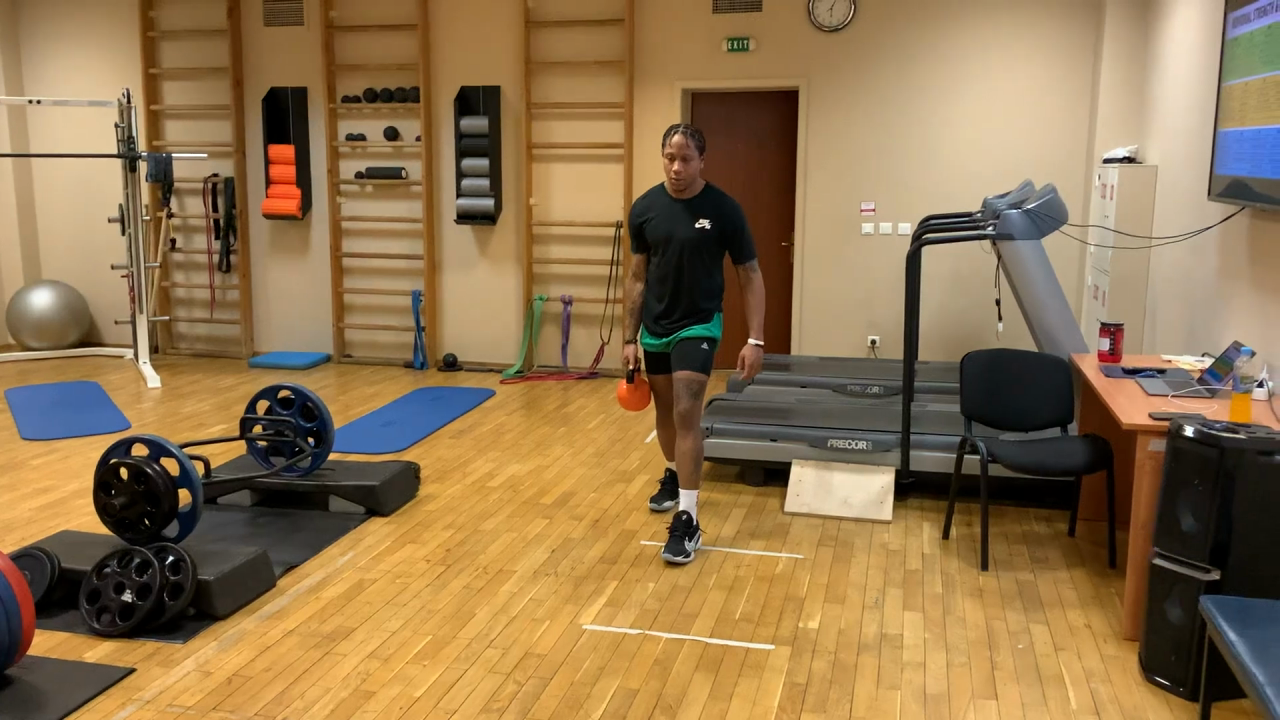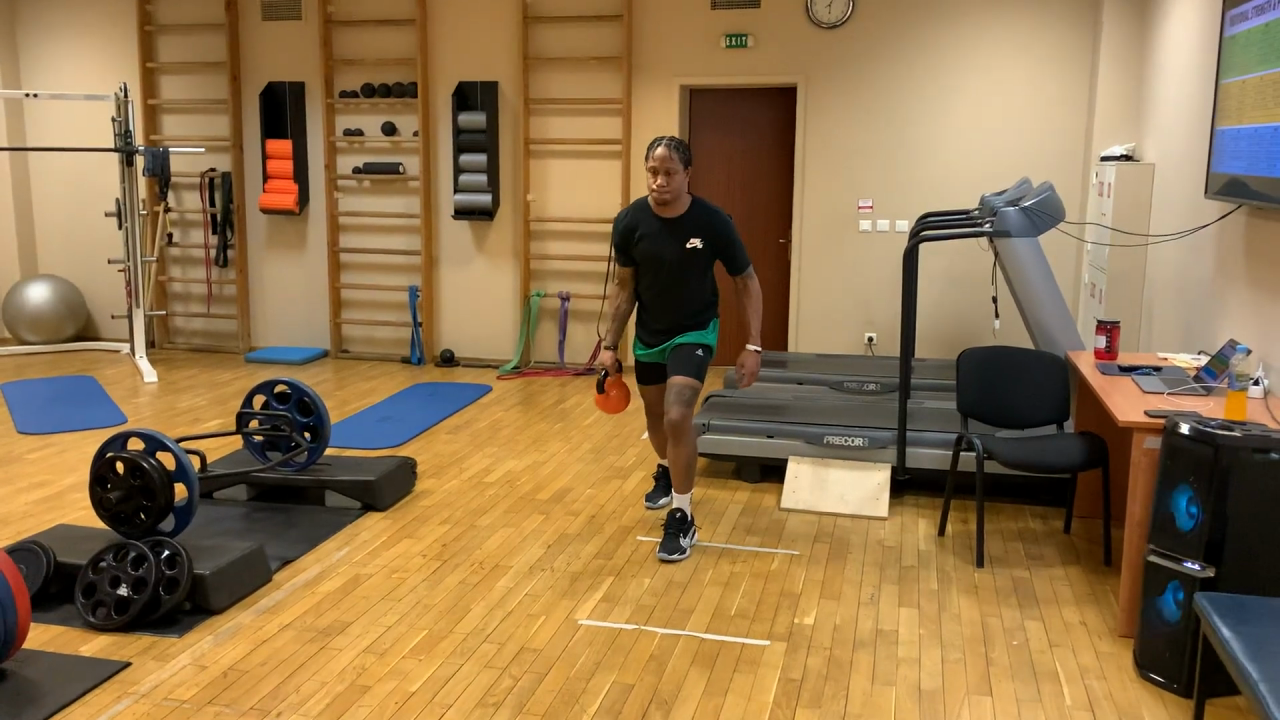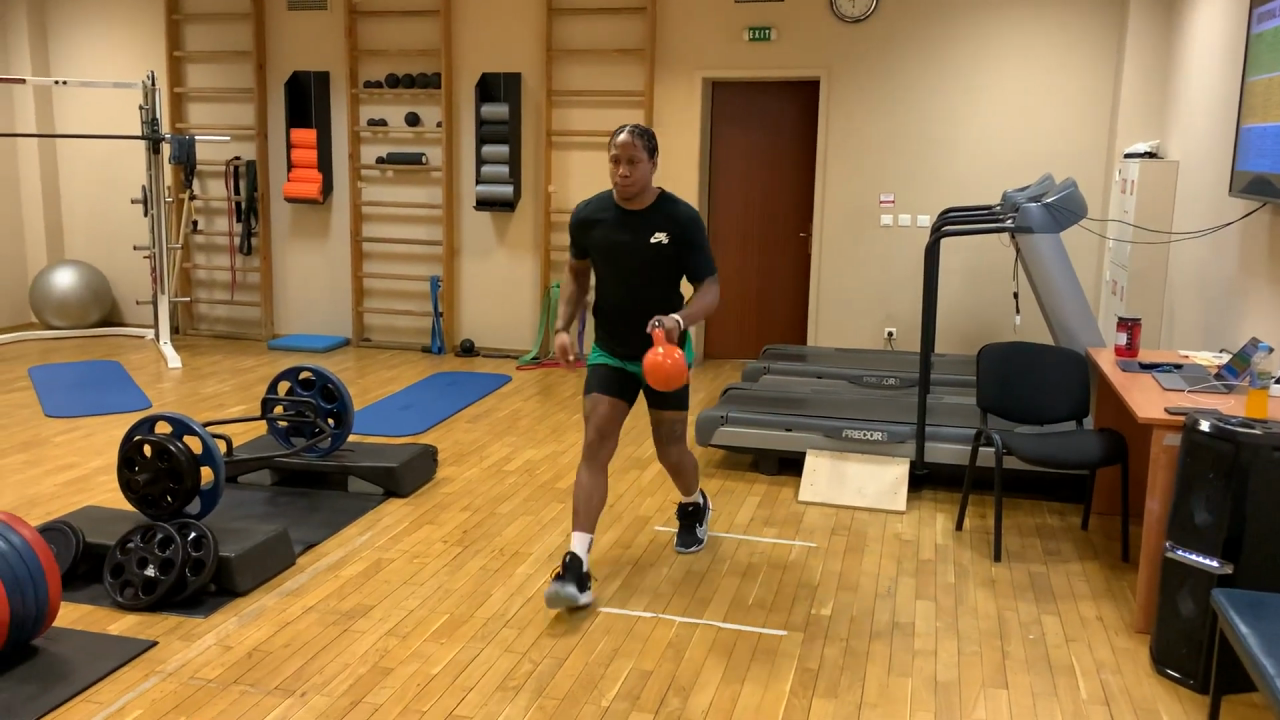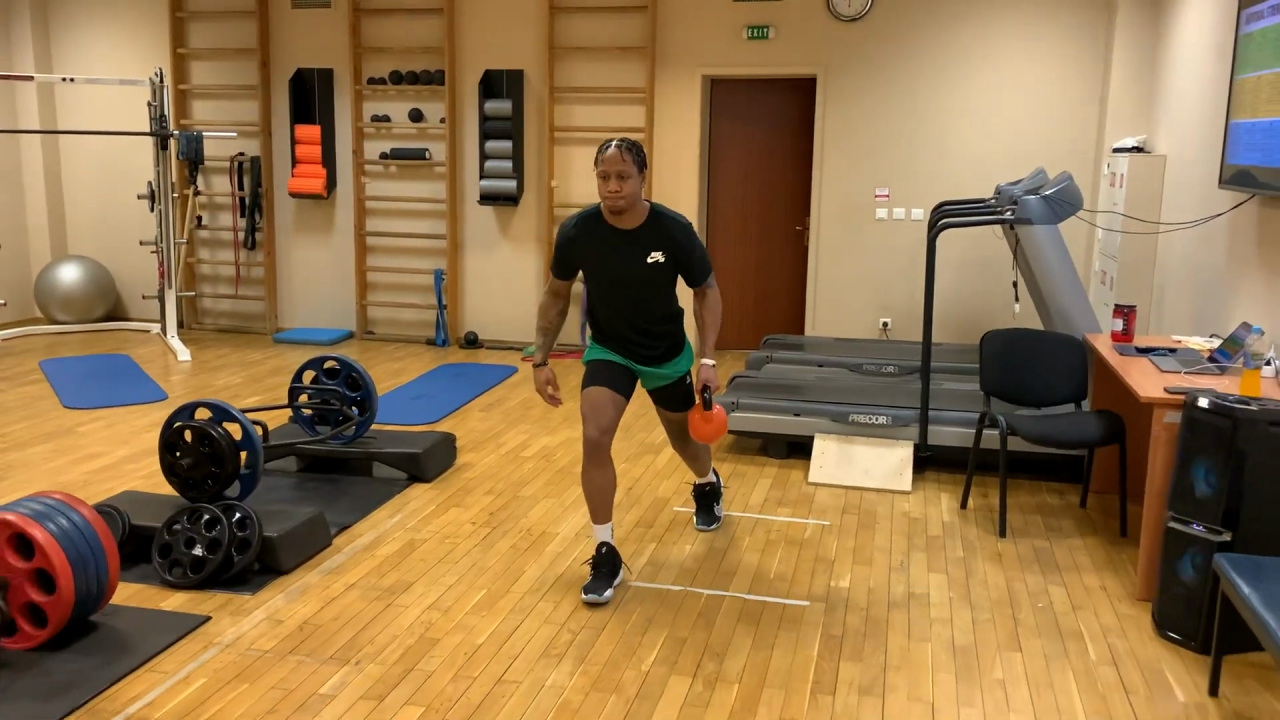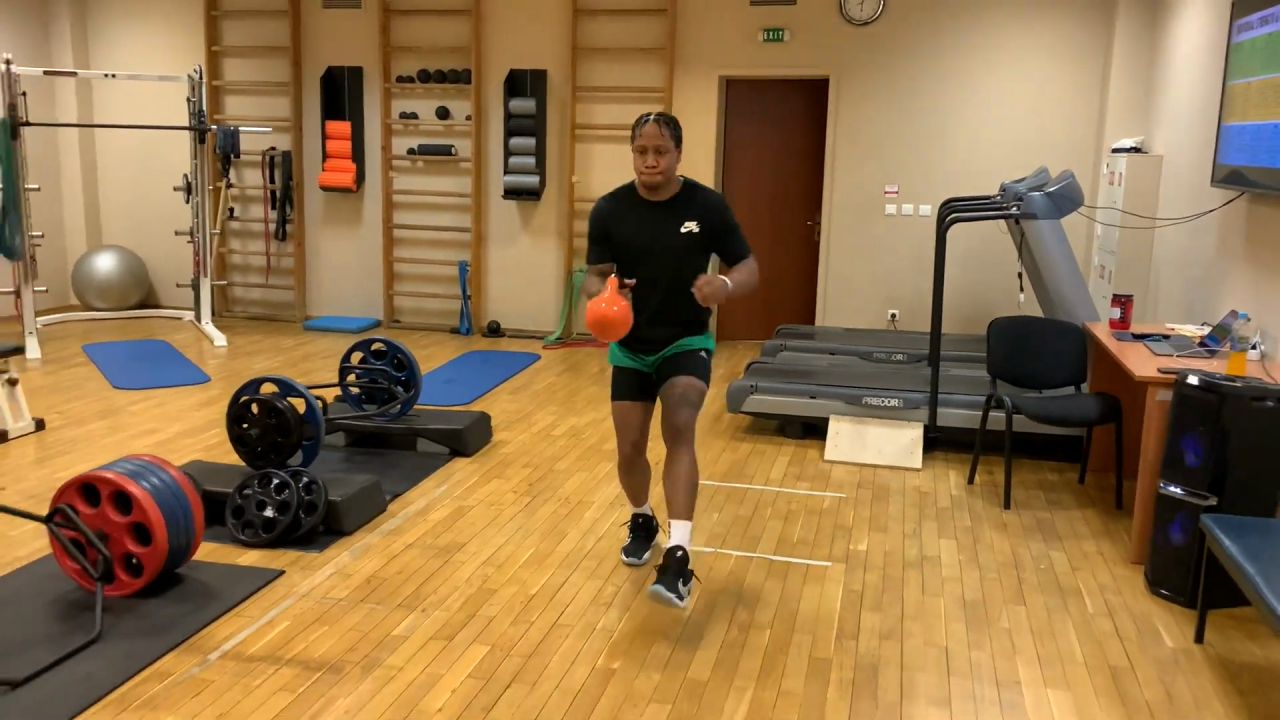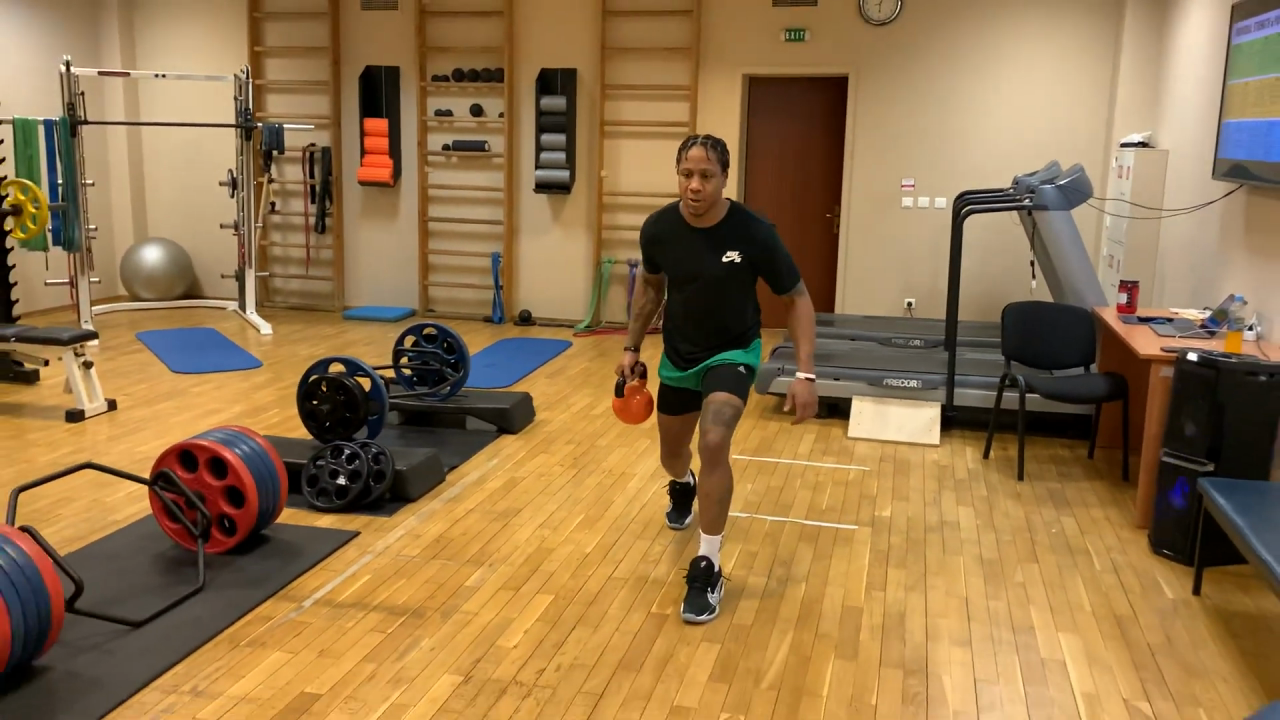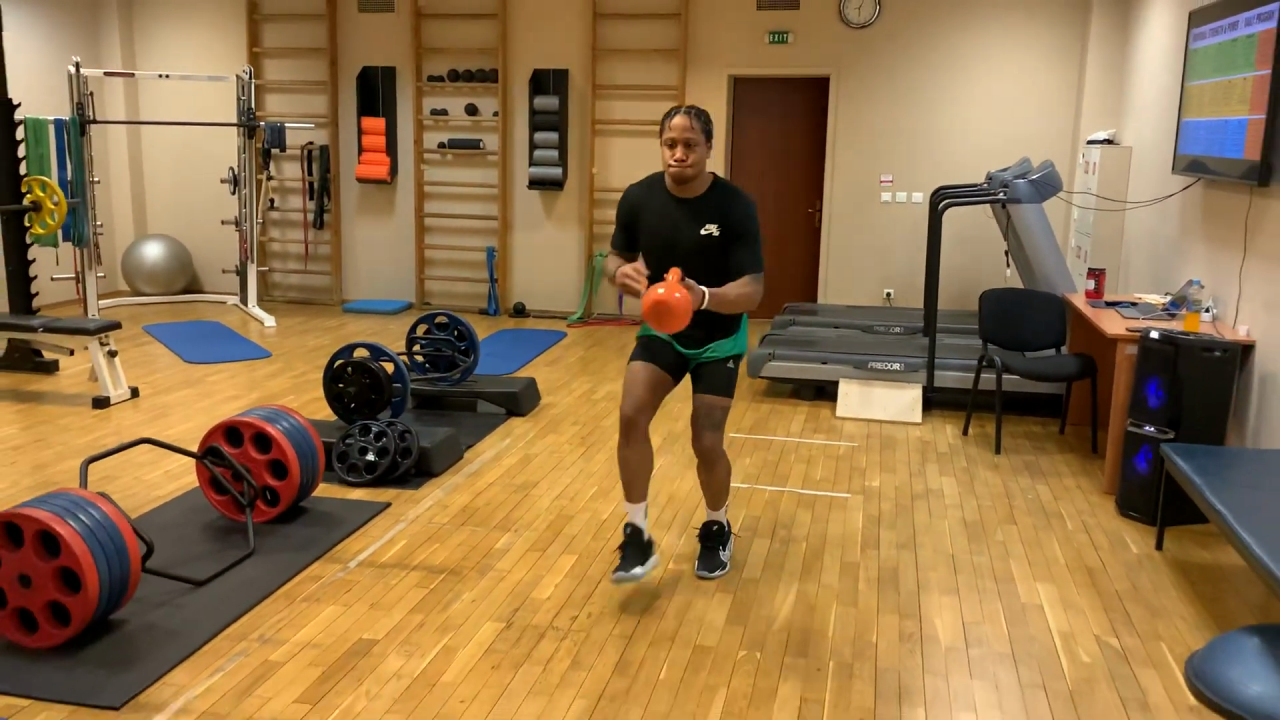
dt=0.7s
person 1, frame 1
left shoulder: (723, 209)
right shoulder: (644, 208)
left elbow: (750, 275)
right elbow: (638, 276)
left wrist: (755, 339)
right wrist: (630, 337)
left hip: (698, 326)
right hip: (654, 327)
left knee: (686, 414)
right knee: (664, 411)
left ankle: (687, 520)
right ankle: (673, 477)
person 1, frame 2
left shoulder: (713, 223)
right shoulder: (629, 222)
left elbow: (746, 282)
right elbow: (624, 285)
left wrist: (752, 345)
right wrist: (610, 344)
left hip: (694, 332)
right hip: (648, 334)
left knee: (678, 418)
right knee: (655, 417)
left ankle: (682, 518)
right ankle: (666, 471)
person 1, frame 3
left shoulder: (681, 219)
right shoulder: (588, 215)
left elbow: (708, 287)
right elbow: (577, 272)
left wrist: (679, 320)
right wrist: (563, 326)
right hip: (610, 352)
left knee: (671, 451)
right knee: (595, 445)
left ankle: (693, 507)
right ankle: (576, 565)
person 1, frame 4
left shoulder: (674, 231)
right shoulder: (576, 232)
left elbow: (706, 290)
right elbow: (556, 294)
left wrist: (707, 359)
right wrist: (541, 360)
left hip: (667, 353)
right hip: (608, 350)
left knee: (684, 437)
right knee: (594, 440)
left ankle: (708, 485)
right ankle: (606, 554)
person 1, frame 5
left shoulder: (707, 206)
right shoulder: (609, 210)
left elbow: (749, 266)
right elbow: (595, 278)
left wrist: (725, 283)
right wrist: (607, 292)
left hip: (688, 340)
right hip: (631, 347)
left knee: (678, 432)
right knee: (630, 454)
left ankle: (677, 558)
right ankle: (642, 524)
person 1, frame 6
left shoulder: (754, 233)
right shoulder: (658, 228)
left elbow: (797, 299)
left wrist: (804, 374)
right wrist: (632, 346)
left hip: (733, 352)
right hip: (677, 356)
left knee: (714, 444)
right knee: (671, 454)
left ankle: (707, 566)
right ankle: (683, 485)
person 1, frame 7
left shoulder: (734, 205)
right shoulder: (638, 199)
left elbow: (752, 288)
right elbow: (619, 258)
left wrist: (705, 295)
right wrist: (624, 273)
left hip: (719, 336)
right hip: (662, 329)
left knee: (706, 443)
right knee: (631, 417)
left ankle: (716, 529)
right ankle: (637, 536)
